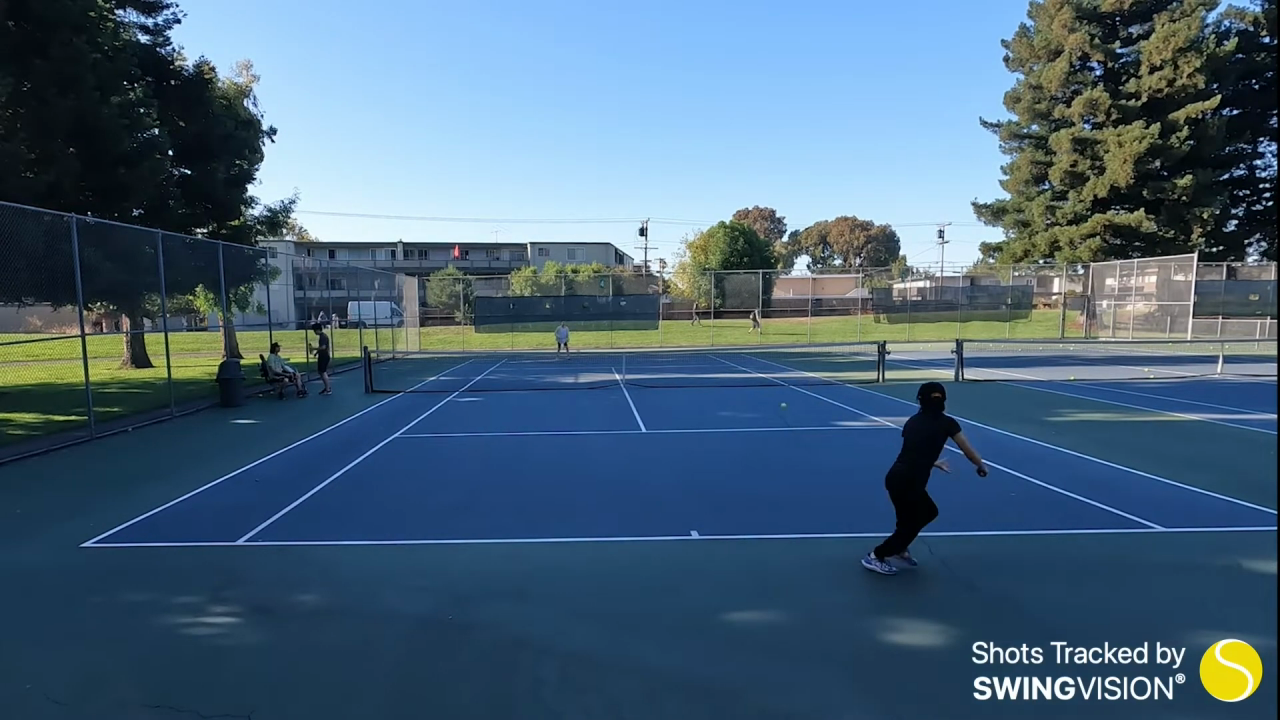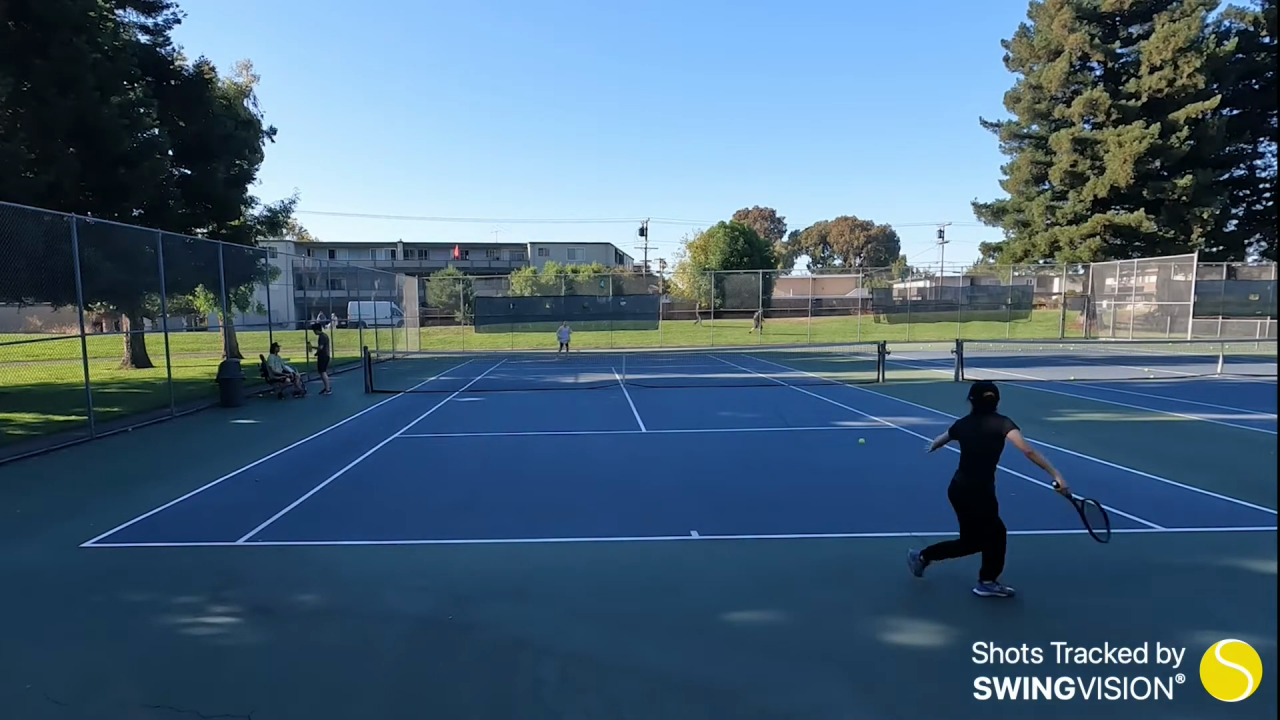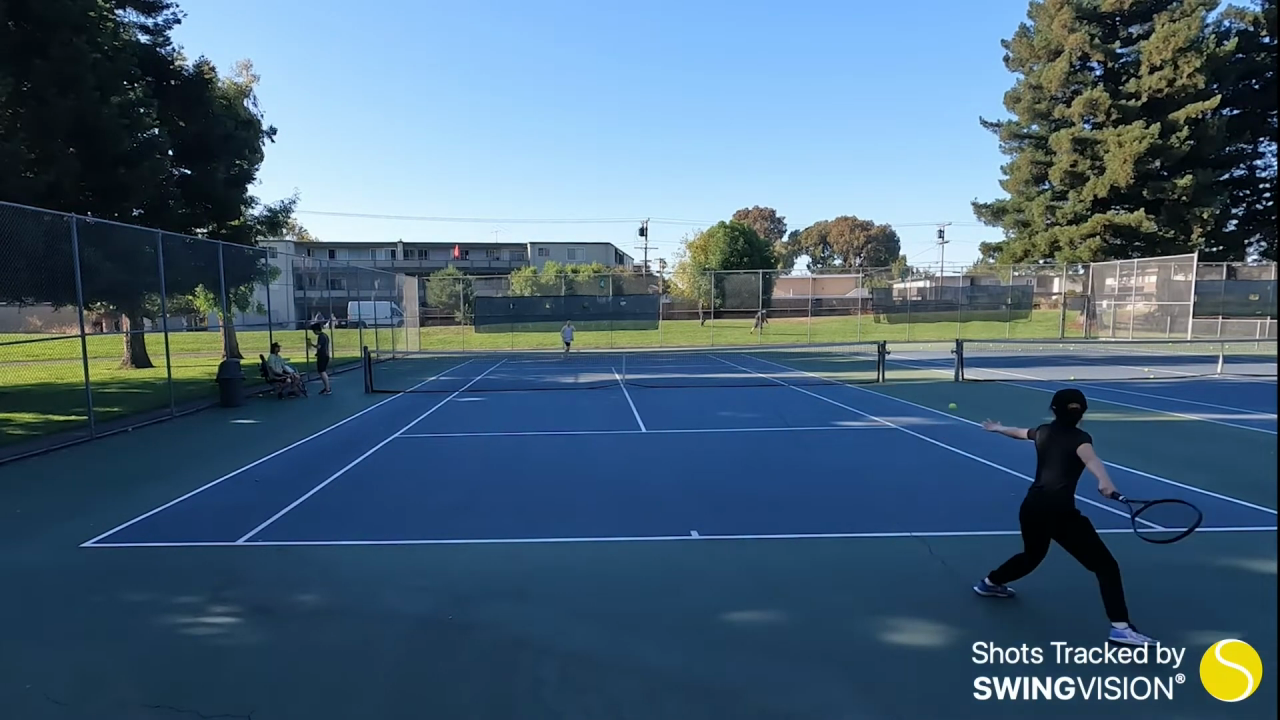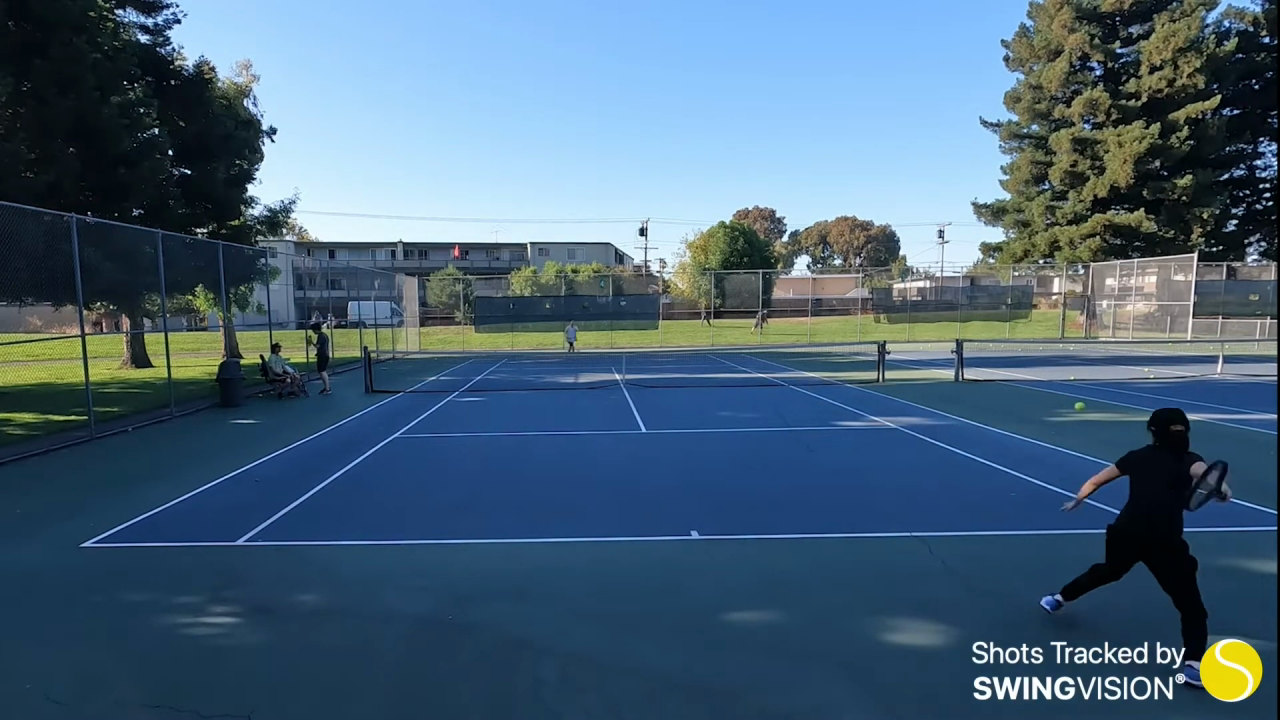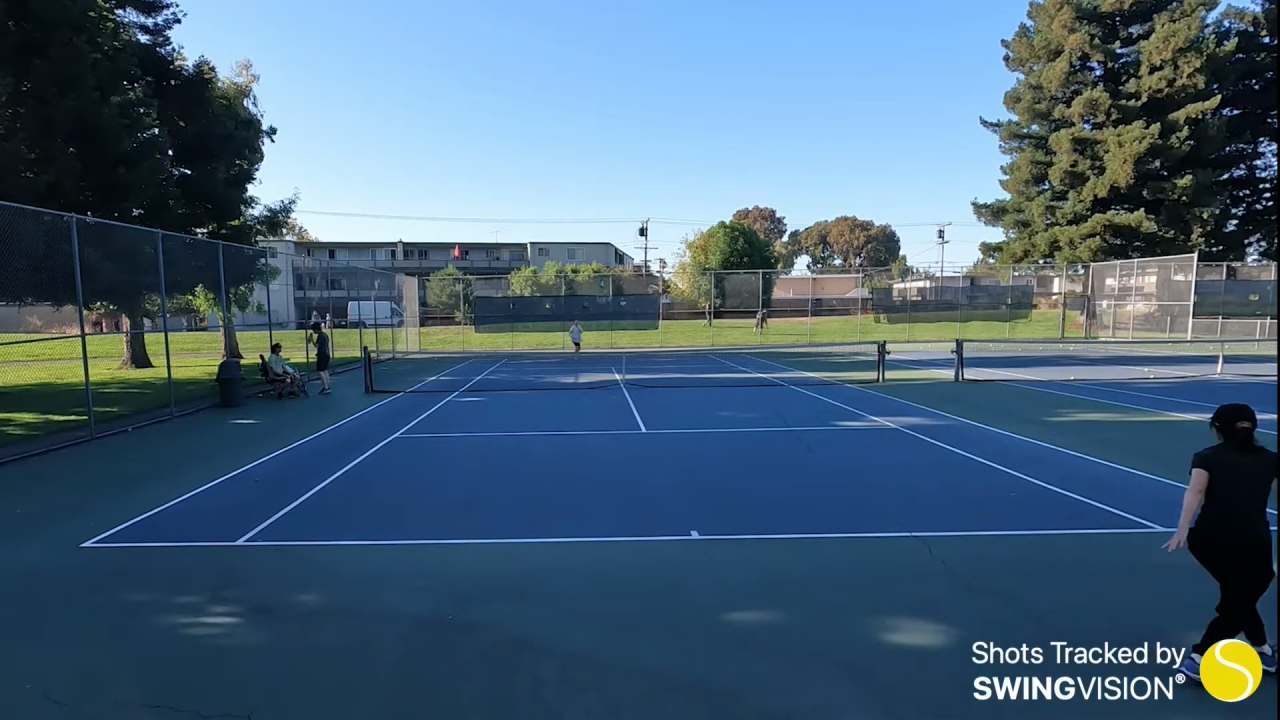
dt=0.2s
person 1, frame 1
left shoulder: (912, 422)
right shoulder: (947, 423)
right elbow: (967, 451)
right wrist: (980, 466)
left hip: (897, 477)
right hip: (907, 482)
left knee: (928, 512)
right knee: (909, 526)
left ankle: (898, 550)
right ankle: (875, 558)
person 1, frame 2
left shoulder: (962, 424)
right shoulder: (1002, 423)
left elbow: (940, 440)
right elbow: (1028, 450)
left wrist: (932, 447)
right wrist: (1056, 475)
left hip: (960, 487)
right hip: (977, 491)
left knee: (996, 533)
right knee: (972, 543)
left ankle: (987, 581)
right ankle: (924, 556)
person 1, frame 3
left shoulder: (1044, 431)
right shoulder: (1078, 437)
left elbow: (1018, 432)
right elbow: (1091, 458)
left wrist: (997, 428)
right wrist: (1104, 480)
left hip: (1032, 506)
right hip: (1058, 511)
left knee: (1033, 554)
right knee: (1106, 567)
left ankle: (990, 583)
person 1, frame 4
left shoulder: (1136, 457)
right shoulder: (1189, 460)
left elbow: (1096, 481)
right elbow: (1204, 472)
left wrist: (1076, 501)
right wrist: (1220, 488)
left hip: (1124, 532)
right hip: (1165, 541)
left knee: (1110, 571)
right knee: (1191, 608)
left ankle: (1059, 598)
person 1, frame 5
left shoulder: (1207, 457)
right shoulder: (1268, 459)
left elbow: (1195, 491)
left wrist: (1183, 529)
left hip: (1212, 539)
right hip: (1255, 543)
right knee: (1235, 608)
left ankle: (1259, 647)
